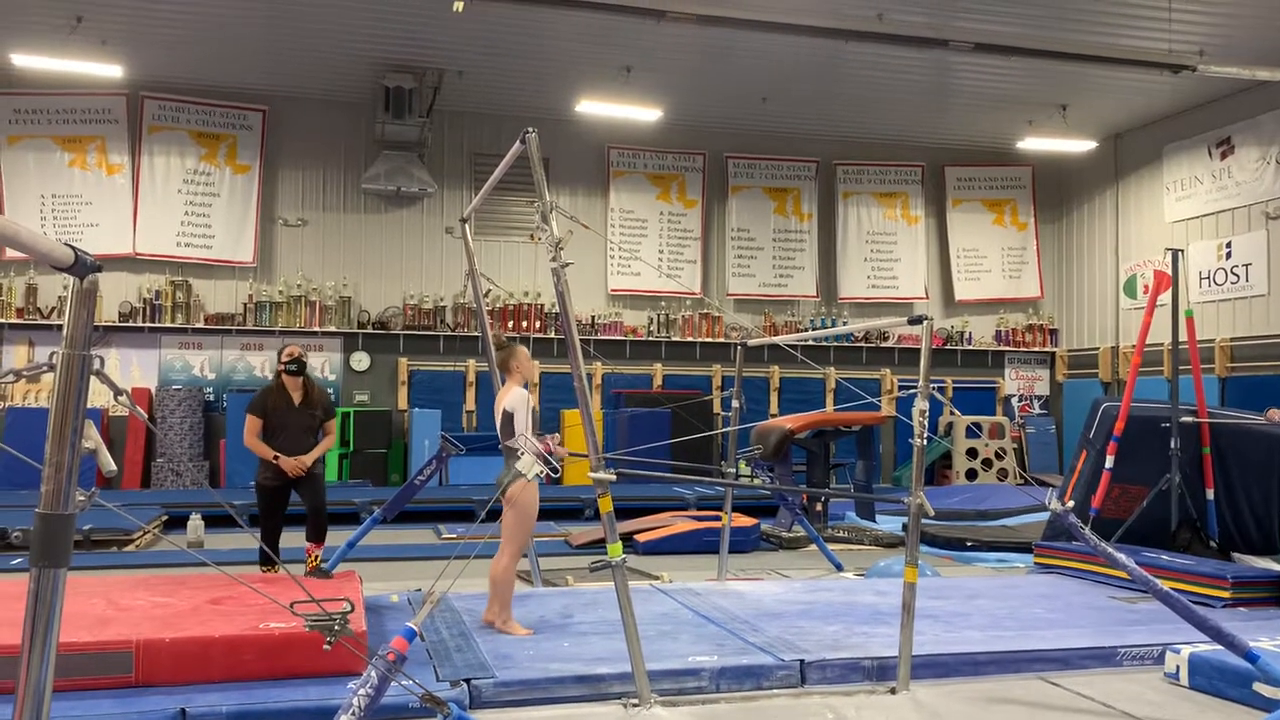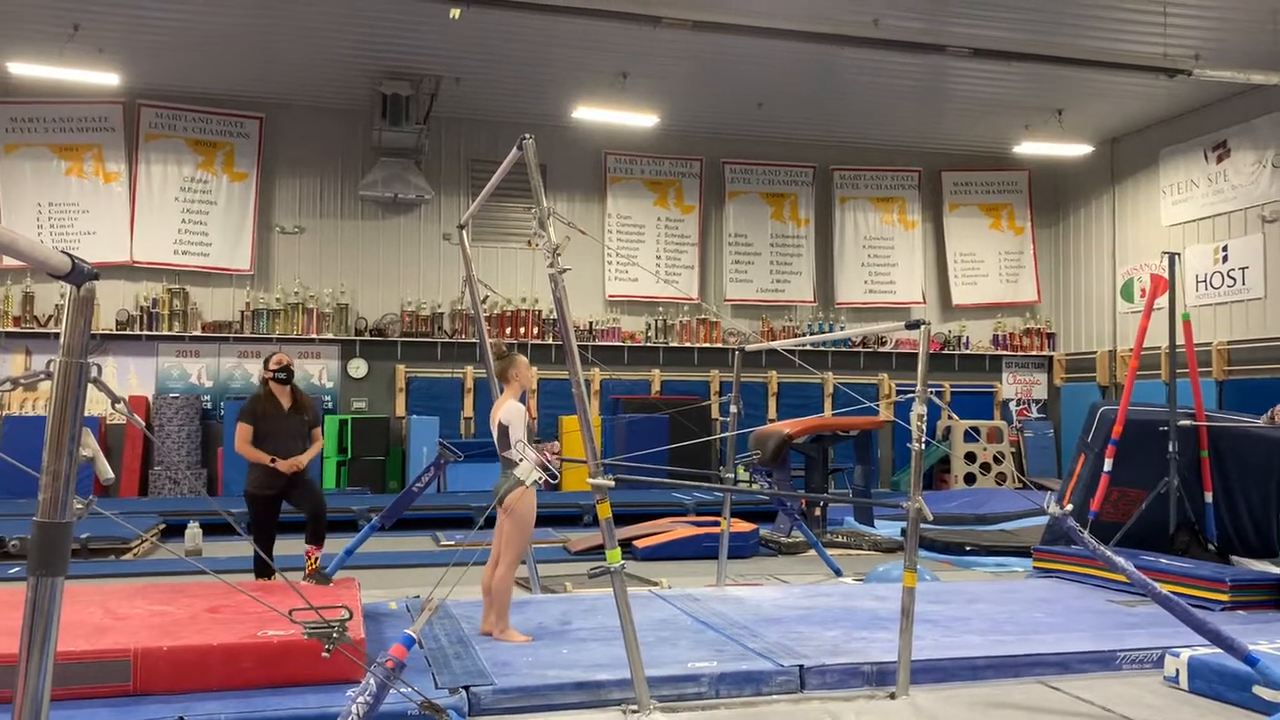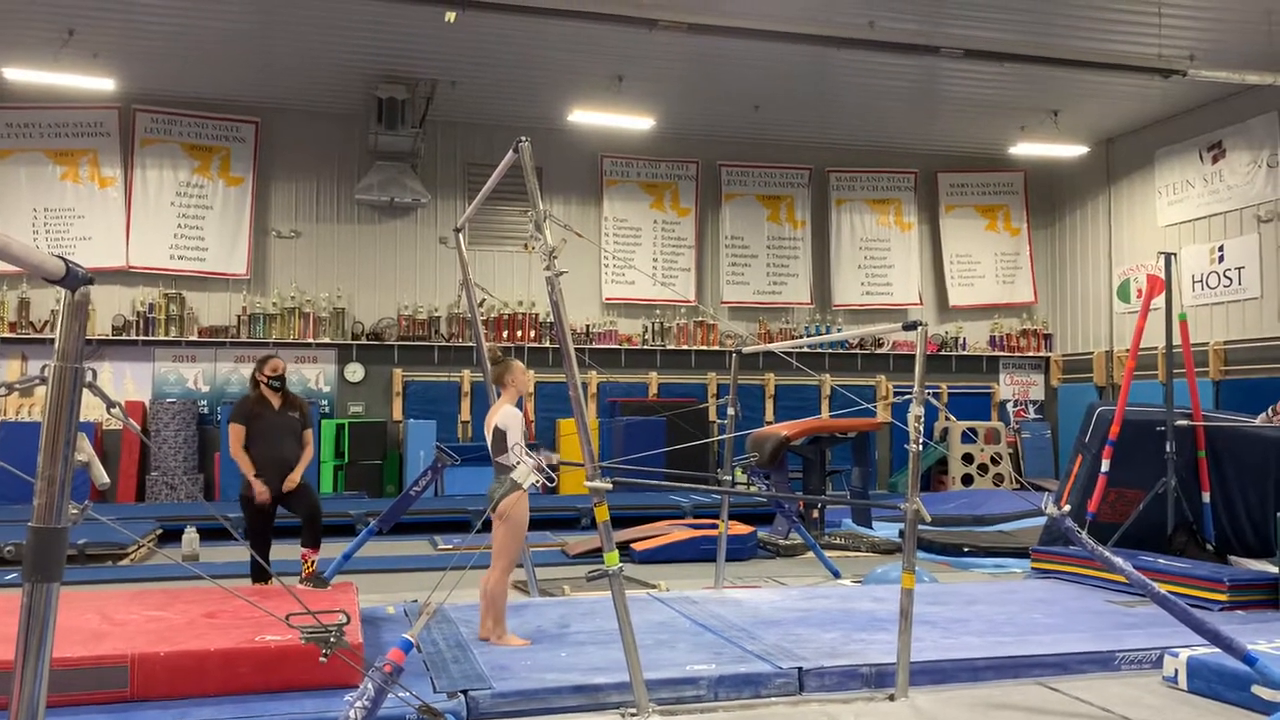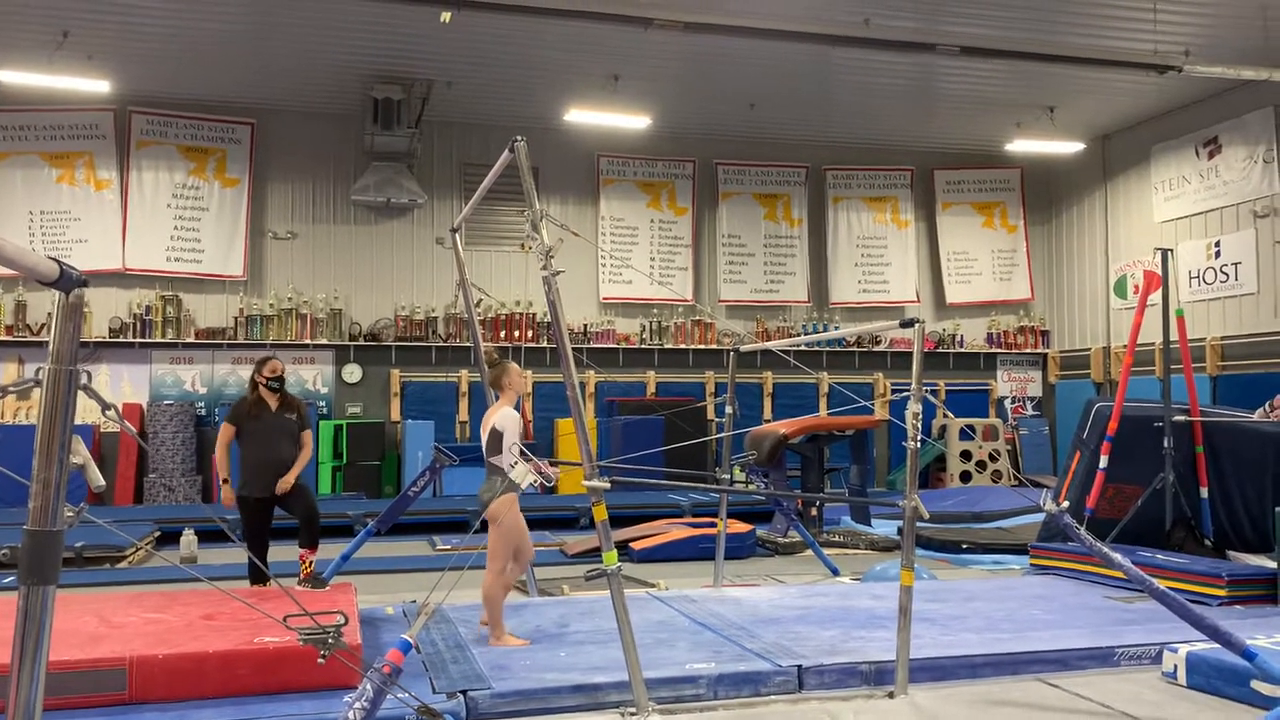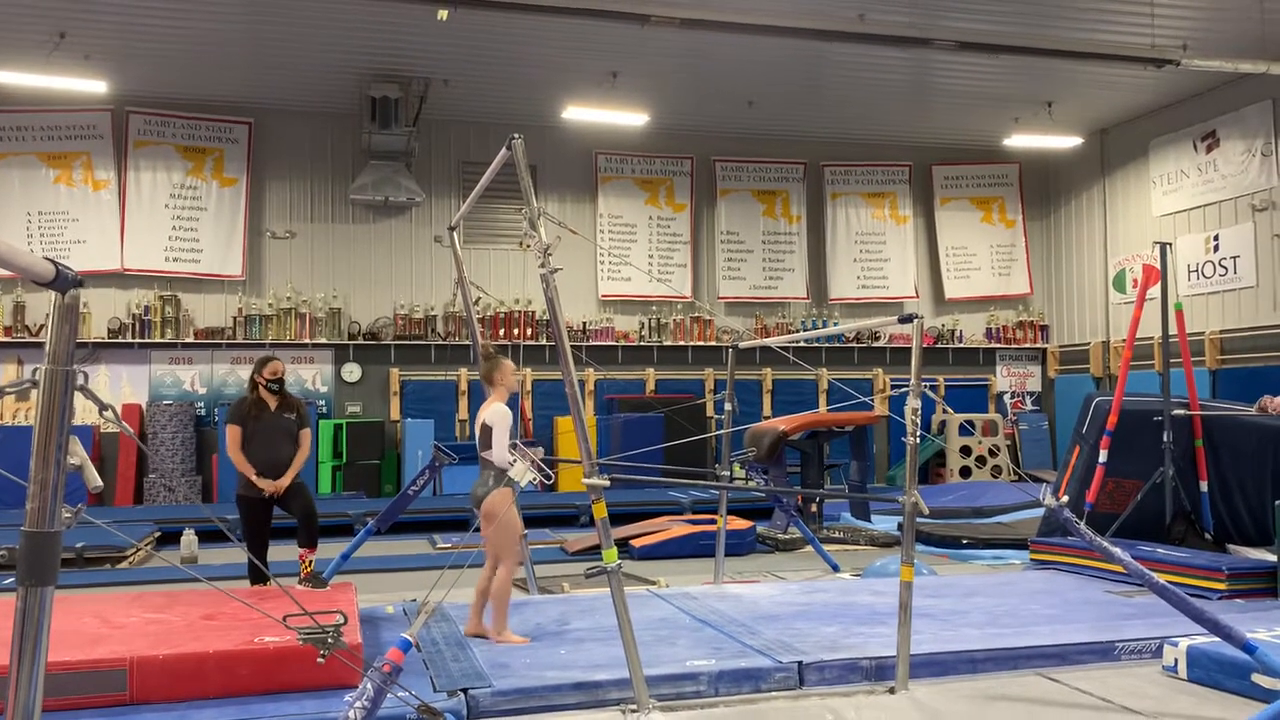
dt=0.3s
person 1, frame 1
left shoulder: (504, 395)
right shoulder: (521, 396)
right elbow: (526, 445)
left wrist: (544, 444)
right wrist: (551, 447)
left hip: (510, 477)
right hip: (521, 480)
left knee: (506, 551)
right knee: (512, 553)
left ankle: (492, 611)
right ankle: (504, 618)
person 1, frame 2
left shoulder: (500, 406)
right shoulder: (516, 408)
right elbow: (521, 458)
left wrist: (540, 451)
right wrist: (546, 459)
left hip: (506, 485)
right hip: (519, 488)
left knee: (496, 559)
right knee: (509, 562)
left ankle: (489, 620)
right ankle: (502, 627)
person 1, frame 3
left shoulder: (495, 412)
right shoulder: (512, 414)
right elbow: (517, 462)
left wrist: (533, 461)
right wrist: (537, 465)
left hip: (499, 489)
right hip: (511, 493)
left knee: (497, 566)
right knee: (503, 567)
left ankle: (487, 625)
right ankle: (499, 633)
person 1, frame 4
left shoulder: (491, 414)
right shoulder: (510, 416)
right elbow: (510, 464)
left hip: (495, 490)
right hip: (503, 494)
left knee: (524, 557)
right knee: (497, 567)
left ankle: (491, 613)
right ankle: (498, 633)
person 1, frame 5
left shoulder: (486, 409)
right shoulder: (501, 411)
right elbow: (501, 458)
left hip: (484, 488)
right hip: (496, 490)
left knee: (495, 561)
right knee: (508, 561)
left ankle: (475, 622)
right ankle: (501, 629)
person 2, frame 1
left shoulder: (319, 396)
right shoulder: (266, 396)
left elbow: (331, 434)
right elbow: (250, 438)
left wrist: (311, 456)
right wrist: (279, 459)
left hip: (308, 469)
right hip: (272, 473)
left knee: (318, 508)
right knee: (270, 530)
left ankle: (313, 567)
person 2, frame 2
left shoulder: (306, 404)
right shoulder: (255, 404)
left elbow: (318, 440)
right elbow: (241, 445)
left wrist: (304, 458)
right wrist: (276, 462)
left hip: (297, 478)
right hip: (262, 483)
left knee: (318, 508)
right knee: (263, 540)
left ankle: (312, 570)
person 2, frame 3
left shoulder: (298, 405)
right shoulder: (245, 406)
left elbow: (308, 445)
right elbow: (236, 448)
left wrist: (297, 472)
right wrist: (255, 480)
left hip: (290, 483)
right hip: (258, 487)
left knee: (313, 511)
right knee: (259, 544)
left ankle: (309, 574)
person 2, frame 4
left shoulder: (296, 407)
right shoulder: (243, 407)
left elbow: (307, 446)
right elbow: (222, 446)
left wrist: (292, 475)
right wrist: (225, 483)
left hip: (286, 484)
right hip: (252, 489)
left knee: (310, 512)
right knee: (256, 546)
left ankle: (306, 574)
person 2, frame 5
left shoulder: (295, 406)
right shoulder: (242, 407)
left elbow: (305, 446)
right elbow: (233, 450)
left wrist: (287, 478)
right wrist: (258, 479)
left hip: (287, 483)
right hip: (252, 488)
left knee: (308, 511)
right knee: (257, 546)
left ankle: (307, 574)
